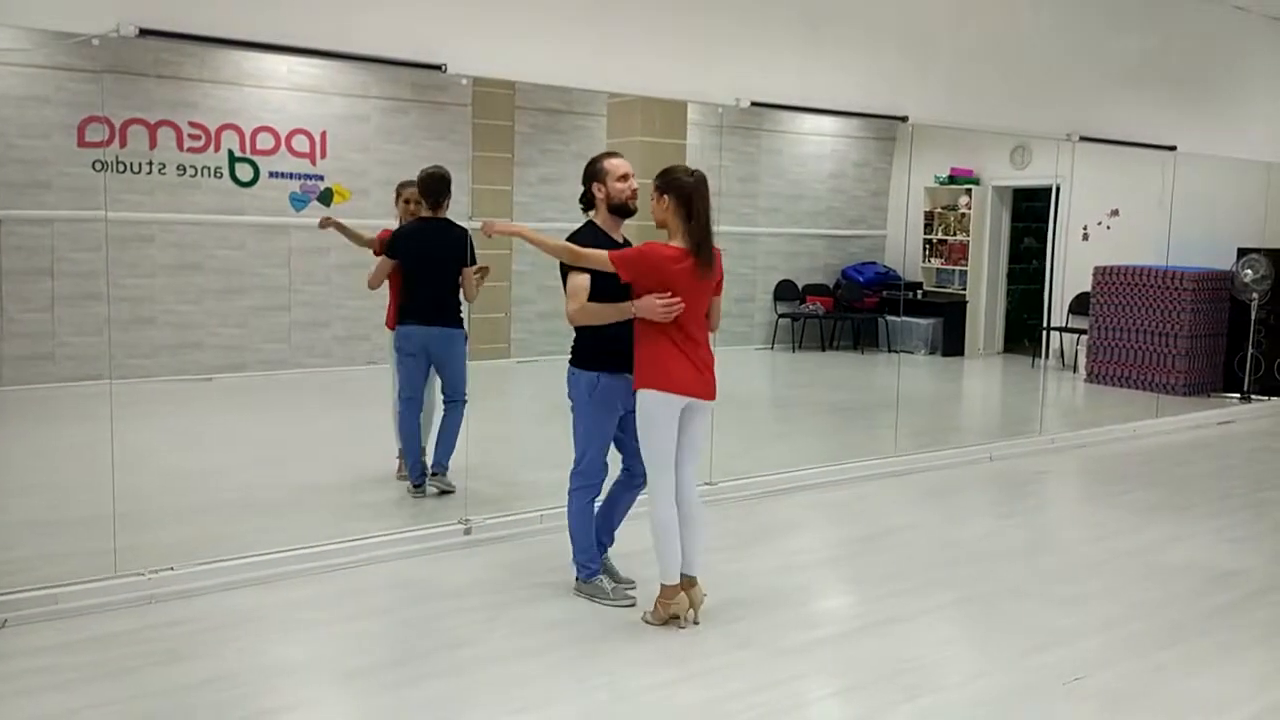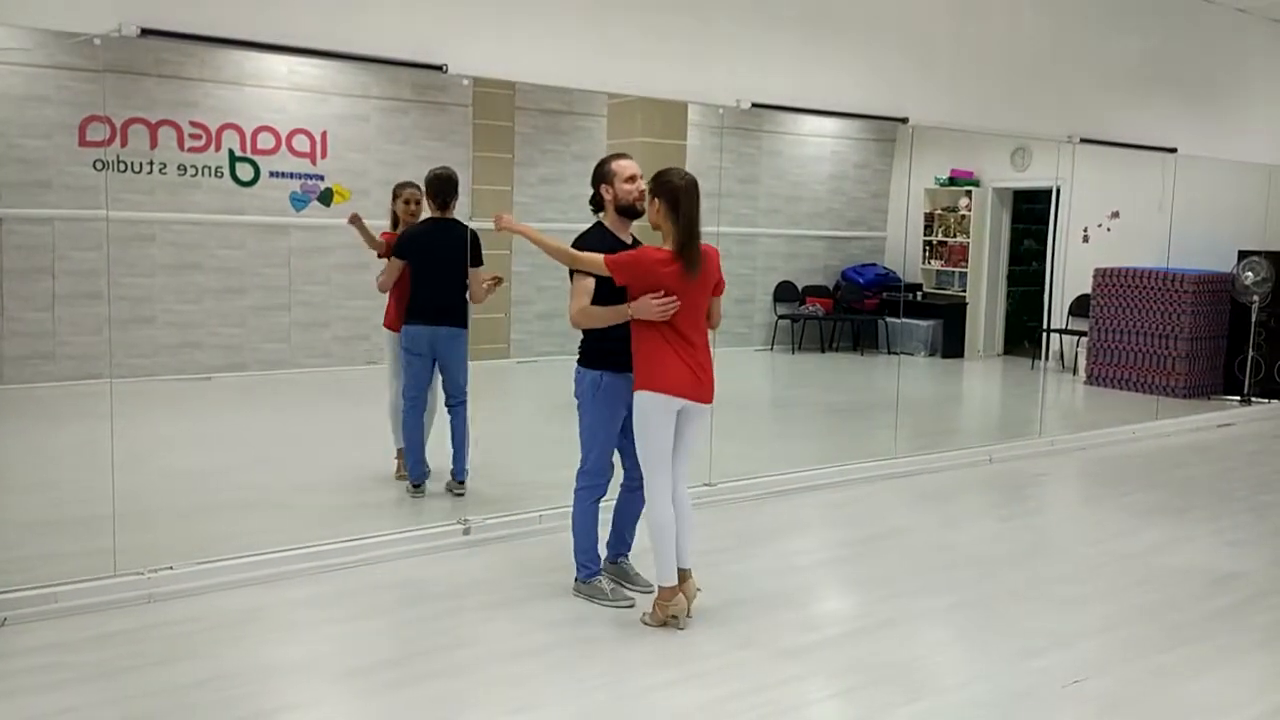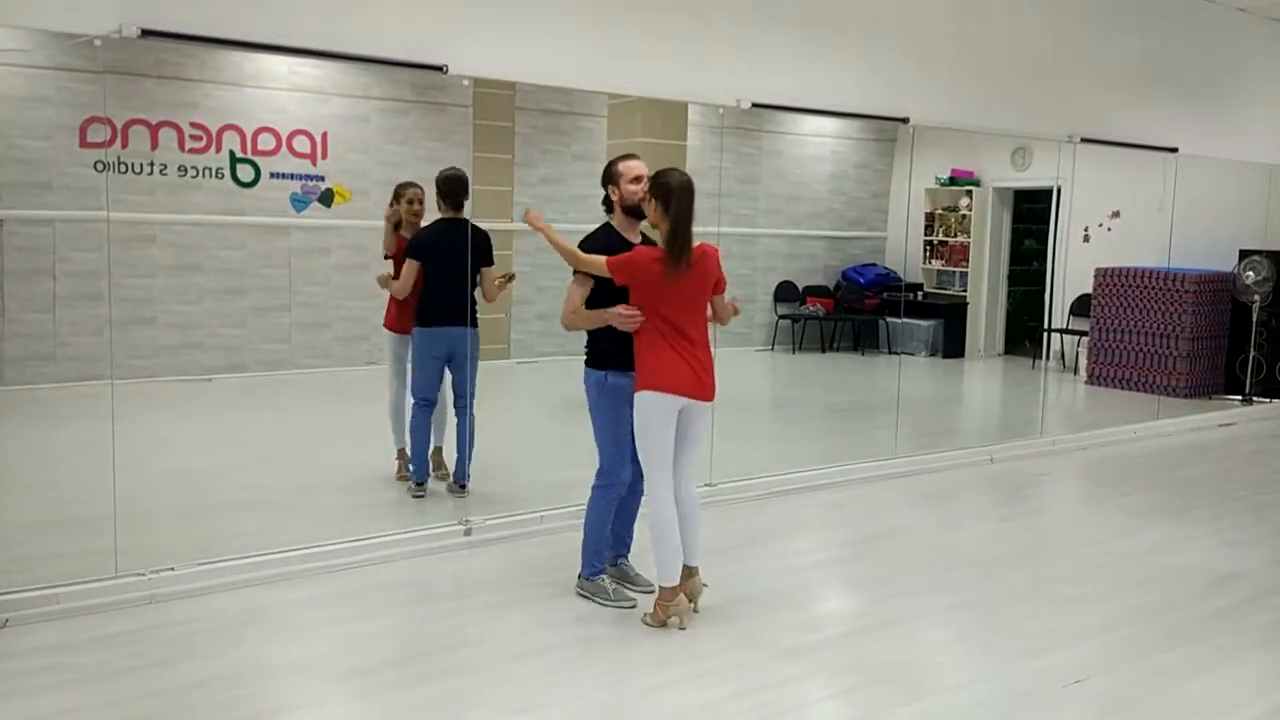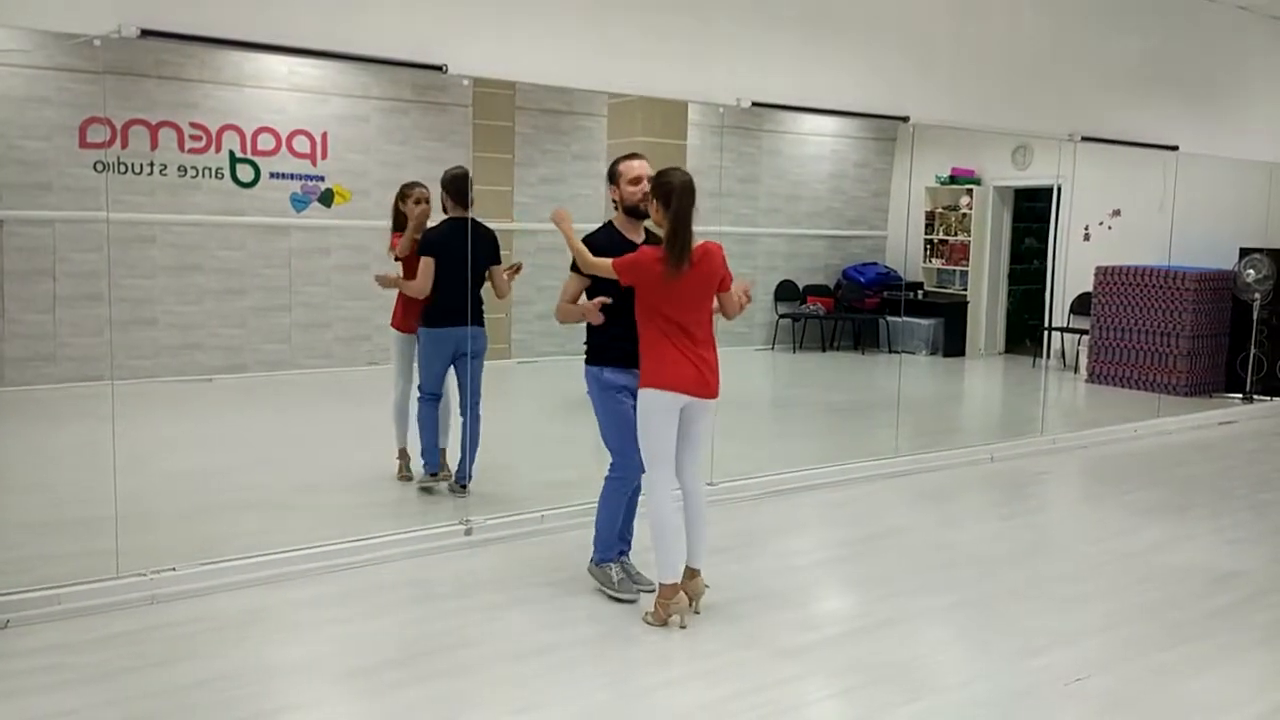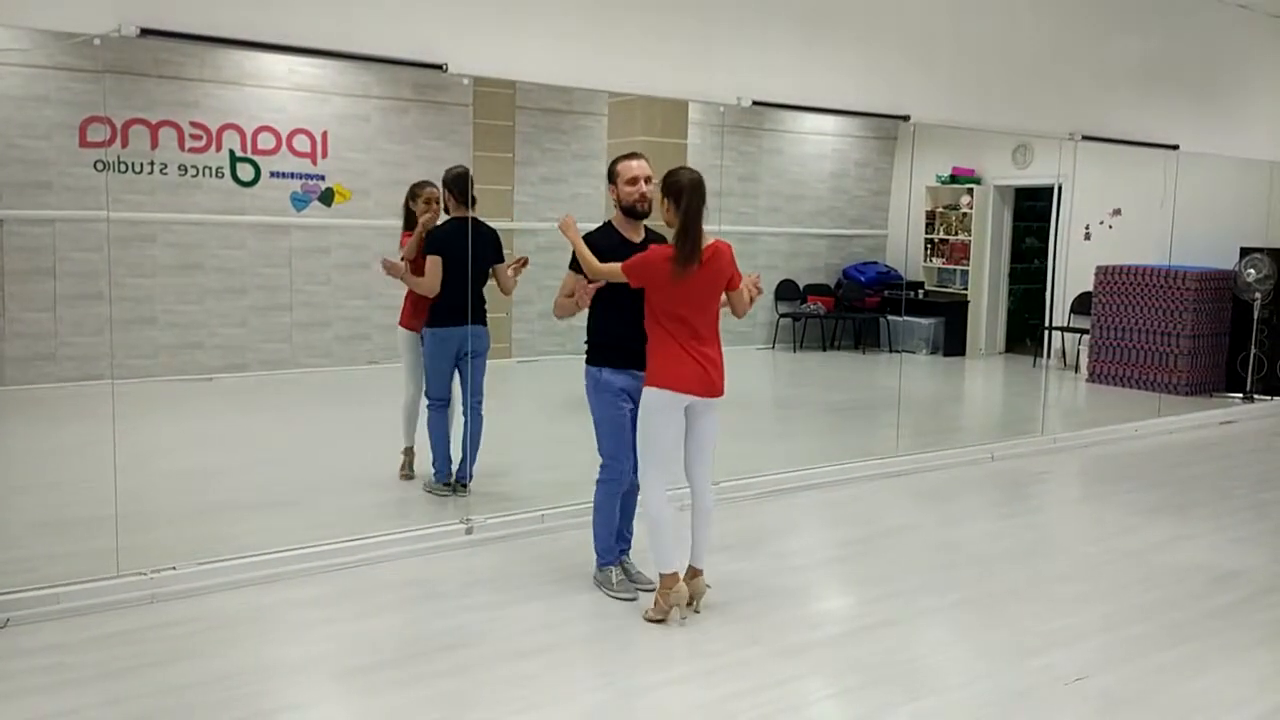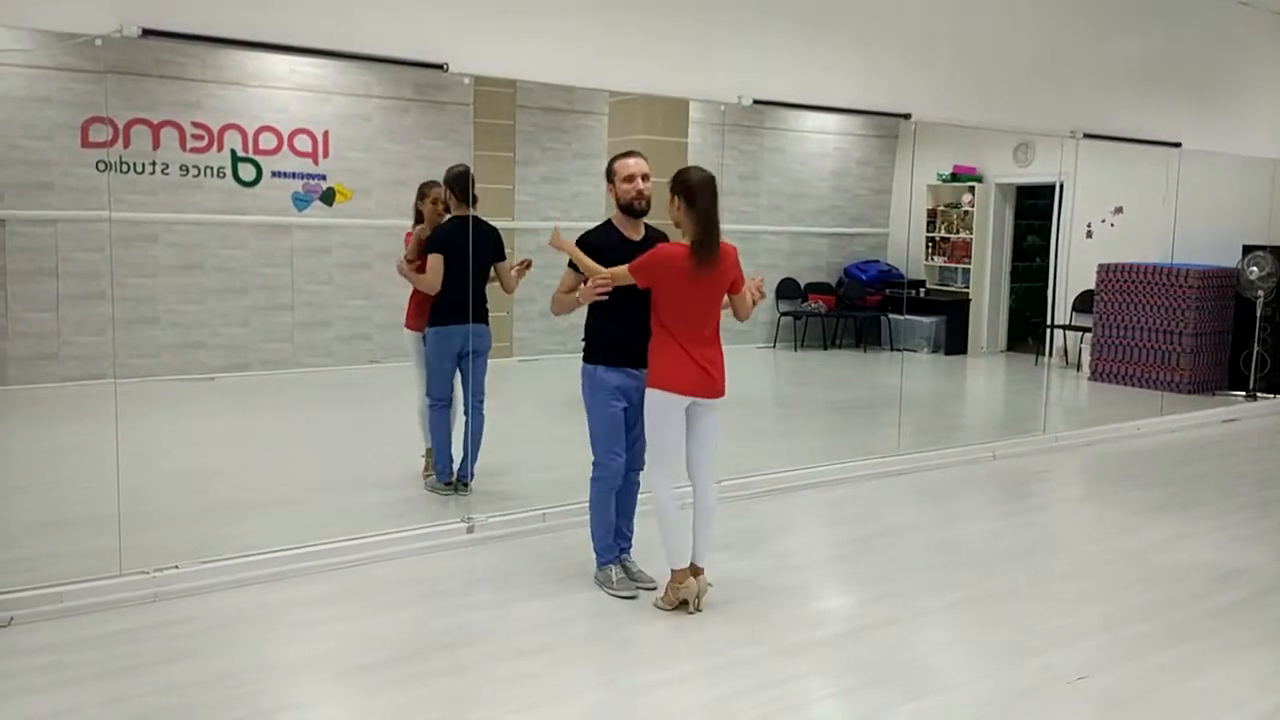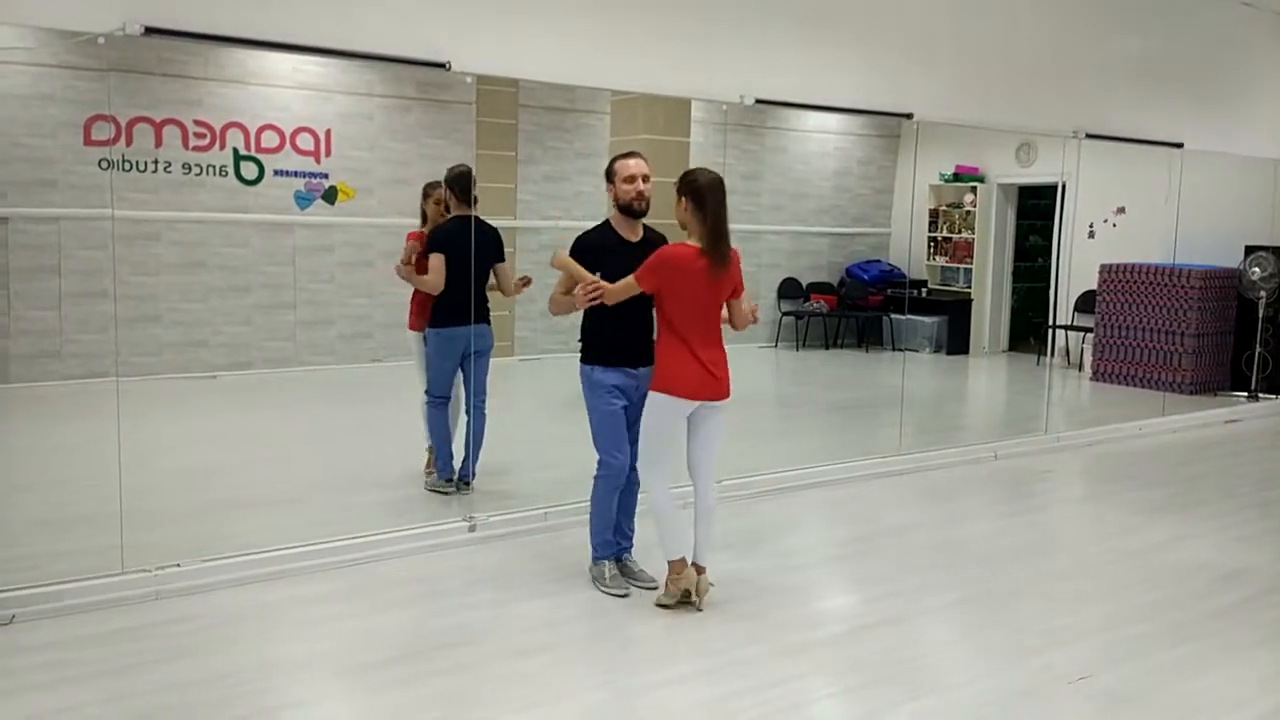
dt=0.2s
person 1, frame 1
left shoulder: (650, 258)
right shoulder: (712, 258)
left elbow: (574, 256)
left wrist: (515, 229)
left hip: (660, 385)
right hip: (701, 386)
left knee: (661, 486)
right knee: (686, 484)
left ankle: (670, 592)
right ankle: (690, 582)
person 1, frame 2
left shoulder: (644, 261)
right shoulder: (710, 258)
left elbow: (571, 258)
left wrist: (519, 228)
left hip: (658, 386)
right hip: (699, 387)
left knee: (656, 486)
right knee: (676, 480)
left ankle: (668, 593)
right ankle: (683, 576)
person 1, frame 3
left shoulder: (641, 261)
right shoulder: (709, 257)
left elbow: (577, 261)
right elbow: (722, 315)
left wrist: (541, 226)
right wrist: (727, 306)
left hip: (658, 386)
right hip: (700, 385)
left knee: (657, 486)
right knee: (682, 479)
left ankle: (669, 593)
right ankle: (689, 574)
person 1, frame 4
left shoulder: (647, 261)
right shoulder: (713, 254)
left elbow: (589, 265)
right elbow: (731, 310)
left wrist: (565, 226)
right wrist: (741, 294)
left hip: (661, 383)
right hip: (703, 382)
left knee: (659, 484)
right knee: (690, 478)
left ankle: (669, 590)
right ankle: (693, 575)
person 1, frame 5
left shoulder: (655, 259)
right shoulder: (722, 254)
left elbow: (597, 272)
right elbow: (740, 309)
left wrist: (572, 235)
right wrist: (750, 289)
left hip: (666, 381)
right hip: (708, 381)
left knee: (652, 480)
right knee: (700, 478)
left ankle: (669, 582)
right ankle: (695, 575)
person 1, frame 6
left shoulder: (663, 256)
right shoulder: (727, 255)
left elbow: (604, 278)
right elbow: (742, 312)
left wrist: (567, 247)
right wrist: (751, 291)
left hip: (669, 381)
right hip: (709, 380)
left knee: (662, 477)
right knee: (702, 476)
left ankle: (681, 576)
right ankle: (697, 573)
person 1, frame 7
left shoulder: (668, 257)
right shoulder: (729, 259)
left elbow: (612, 295)
right elbow: (739, 321)
left wrist: (572, 269)
right wrist: (748, 316)
left hip: (674, 383)
right hip: (715, 383)
left knee: (652, 471)
right knee: (704, 476)
left ankle: (678, 566)
right ankle: (699, 574)
person 2, frame 1
left shoulder: (625, 246)
right shoulder: (583, 243)
right elbow: (577, 312)
left wrist: (659, 309)
right wrist: (636, 308)
left hip: (630, 377)
right hip: (594, 378)
left knee: (639, 471)
right knee: (589, 476)
left ankle: (597, 551)
right ankle: (587, 573)
person 2, frame 2
left shoulder: (635, 246)
right shoulder: (590, 244)
right elbow: (579, 316)
left wrist: (670, 309)
right wrist: (632, 309)
left hip: (636, 375)
right hip: (600, 376)
left knee: (640, 473)
right knee: (595, 476)
left ankle: (617, 557)
right ankle: (587, 574)
person 2, frame 3
left shoulder: (650, 247)
right shoulder: (596, 245)
right elbow: (570, 317)
right wrist: (608, 319)
right hip: (609, 376)
left knee: (636, 474)
right knee: (615, 474)
left ankle: (618, 559)
right ankle: (591, 573)
person 2, frame 4
left shoulder: (657, 246)
right shoulder: (596, 244)
right elbow: (562, 310)
right wrist: (585, 312)
left hip: (647, 371)
right hip: (608, 372)
left knee: (634, 469)
right knee: (626, 465)
left ankle: (621, 556)
right ankle: (603, 558)
person 2, frame 5
left shoulder: (660, 245)
right shoulder: (595, 243)
right elbow: (559, 307)
right wrist: (581, 300)
left hip: (649, 372)
right hip: (608, 373)
left knee: (632, 470)
right knee: (616, 468)
left ankle: (622, 556)
right ankle: (605, 563)
person 2, frame 6
left shoulder: (660, 242)
right shoulder: (594, 242)
right elbow: (557, 304)
right wrist: (582, 296)
left hip: (647, 371)
right hip: (604, 372)
left knee: (632, 468)
right knee: (609, 466)
left ankle: (623, 554)
right ankle: (605, 562)
person 2, frame 7
left shoulder: (658, 244)
right shoulder: (591, 243)
right elbow: (555, 304)
right wrist: (576, 299)
left hip: (645, 370)
right hip: (603, 371)
left knee: (634, 466)
right knee: (614, 462)
left ankle: (622, 554)
right ankle: (601, 556)
person 3, frame 1
left shoulder: (403, 235)
right shoulder: (459, 236)
left elbow: (374, 282)
right elbow: (469, 294)
left wrist: (385, 271)
right wrist: (477, 281)
left hip: (410, 330)
right hip: (447, 331)
left knee: (410, 404)
right knee: (454, 401)
left ankle: (416, 478)
right ankle: (439, 470)
person 3, frame 2
left shoulder: (411, 235)
right shoulder: (468, 237)
left elbow: (384, 284)
right elbow: (475, 295)
left wrist: (381, 277)
right wrist: (490, 286)
left hip: (416, 329)
right hip: (453, 331)
left knee: (414, 404)
right knee: (456, 404)
left ankle: (416, 479)
right ankle: (458, 477)
person 3, frame 3
left shoulder: (423, 237)
right shoulder: (480, 238)
left elbow: (402, 289)
right elbow: (489, 294)
left wrist: (386, 282)
right wrist: (501, 284)
left hip: (428, 330)
right hip: (465, 331)
left knee: (423, 403)
right knee: (464, 406)
left ankle: (419, 477)
right ankle: (461, 480)
person 3, frame 4
left shoulder: (433, 236)
right shoulder: (487, 236)
left elbow: (422, 289)
right elbow: (501, 291)
left wrist: (394, 282)
right wrist: (509, 276)
left hip: (437, 330)
right hip: (473, 330)
left knee: (429, 397)
right knee: (470, 406)
left ankle: (432, 469)
right ankle: (462, 479)
person 3, frame 5
left shoulder: (438, 236)
right shoulder: (489, 235)
left elbow: (431, 287)
right elbow: (506, 288)
left wrist: (400, 274)
right wrist: (515, 272)
left hip: (441, 330)
right hip: (476, 329)
left knee: (438, 403)
right knee: (472, 405)
left ankle: (441, 477)
right ankle: (463, 478)
person 3, frame 6
left shoulder: (439, 234)
right shoulder: (491, 234)
left elbow: (432, 284)
right elbow: (508, 285)
left wrist: (407, 272)
right wrist: (519, 272)
left hip: (443, 329)
right hip: (478, 328)
left knee: (439, 403)
right knee: (474, 404)
left ankle: (443, 477)
right ankle: (464, 477)
person 3, frame 7
left shoulder: (439, 234)
right shoulder: (491, 234)
left elbow: (435, 284)
right elbow: (506, 289)
left wrist: (408, 275)
right wrist: (519, 286)
left hip: (445, 330)
right hip: (480, 329)
left knee: (438, 400)
right knee: (476, 404)
left ankle: (445, 473)
right ankle: (466, 476)
person 4, frame 1
right shoulder: (389, 238)
right elbow: (364, 241)
right wrist: (337, 226)
right hip: (400, 324)
left knee: (428, 393)
right knee: (400, 392)
left ankle: (419, 450)
right ankle: (403, 452)
person 4, frame 2
right shoulder: (389, 239)
right elbow: (376, 246)
right wrist: (360, 226)
right hip: (398, 324)
left knee: (430, 391)
right knee: (398, 391)
right ankle: (402, 453)
person 4, frame 3
right shoulder: (394, 240)
right elbow: (390, 249)
right wrist: (389, 223)
right hip: (399, 324)
left knee: (437, 390)
right knee: (398, 391)
left ankle: (437, 452)
right ankle: (402, 455)
person 4, frame 4
right shoulder: (399, 239)
right elbow: (403, 253)
right wrist: (413, 225)
right hip: (406, 324)
left knee: (442, 390)
right knee: (402, 390)
left ankle: (440, 454)
right ankle: (403, 454)
person 4, frame 5
right shoulder: (409, 237)
right elbow: (408, 257)
right wrist: (420, 230)
right hip: (414, 322)
right knee: (414, 389)
right ankle: (408, 451)
person 4, frame 6
right shoulder: (415, 236)
right elbow: (409, 262)
right wrist: (417, 240)
right hip: (419, 321)
right knee: (426, 389)
right ankle: (429, 453)
person 4, frame 7
right shoulder: (416, 238)
right wrist: (406, 259)
right hip: (422, 322)
left knee: (454, 388)
right knee: (430, 388)
right ankle: (432, 450)
